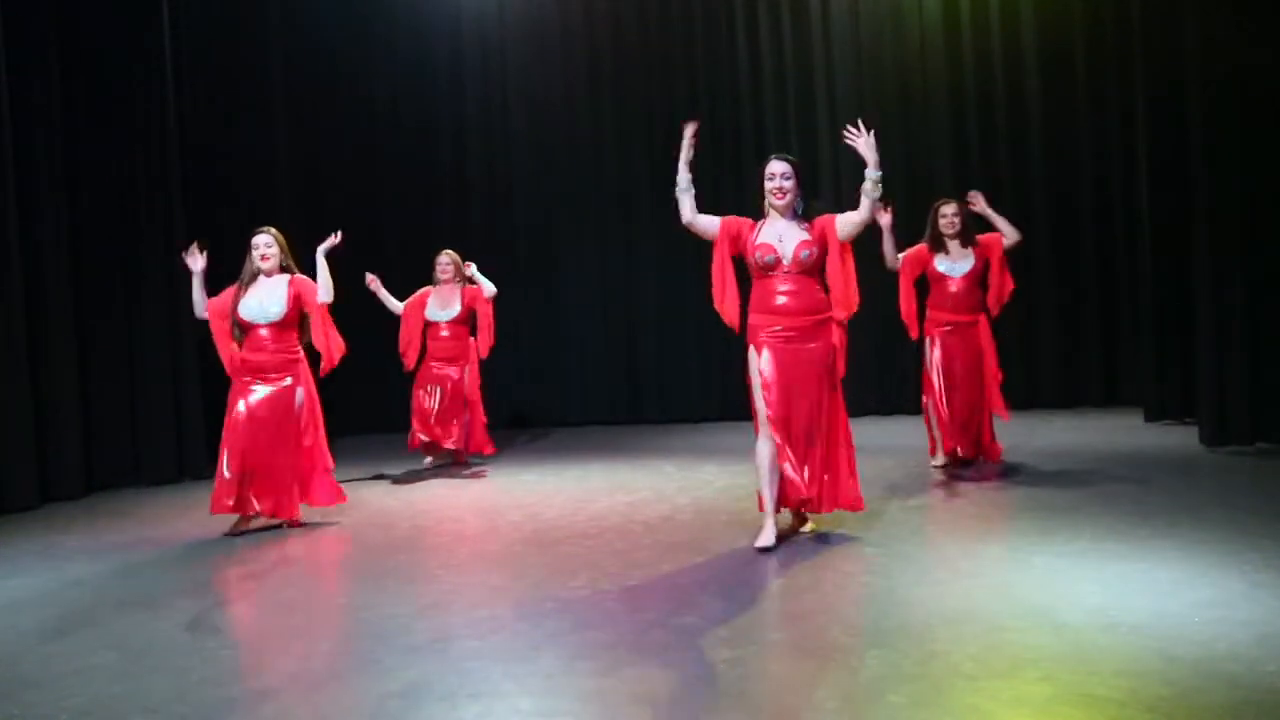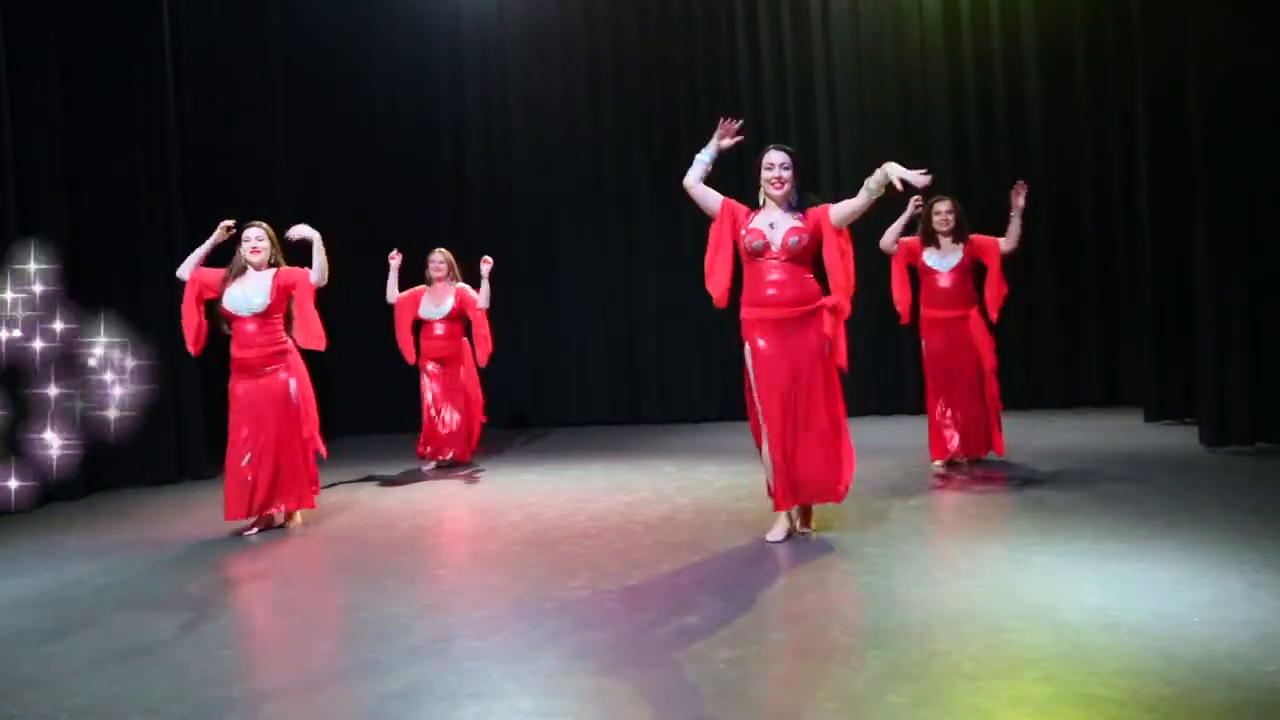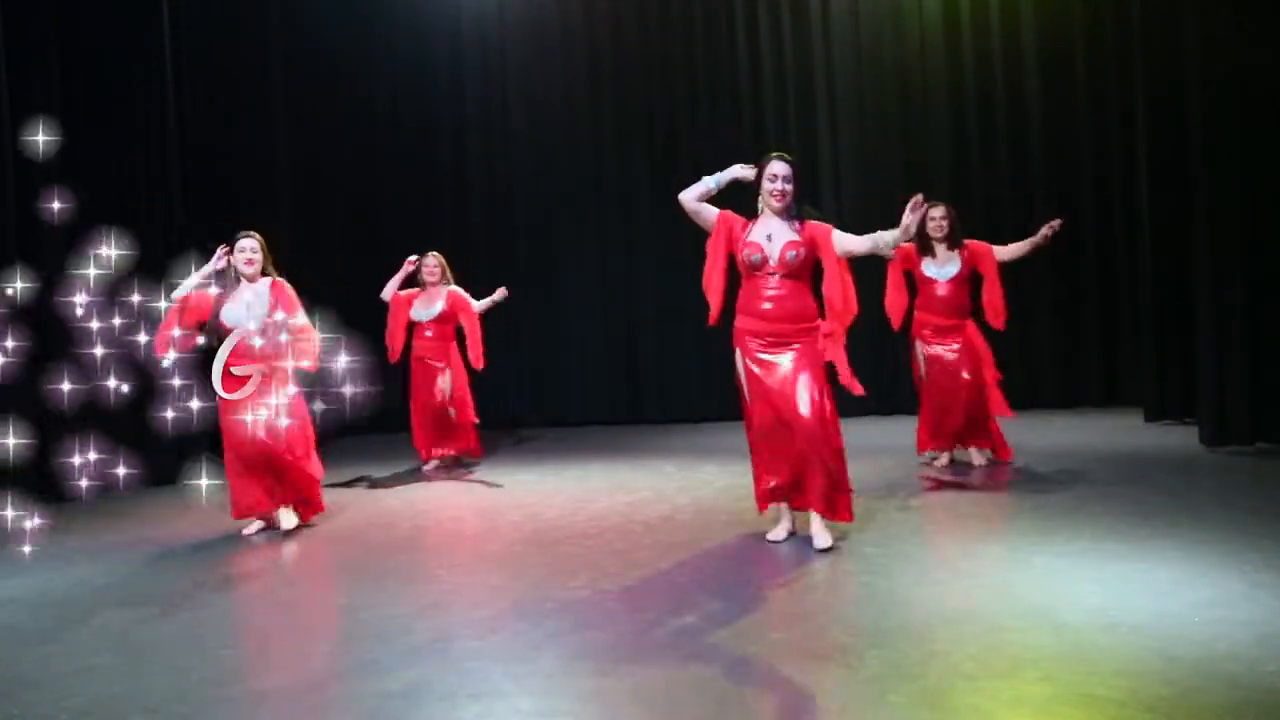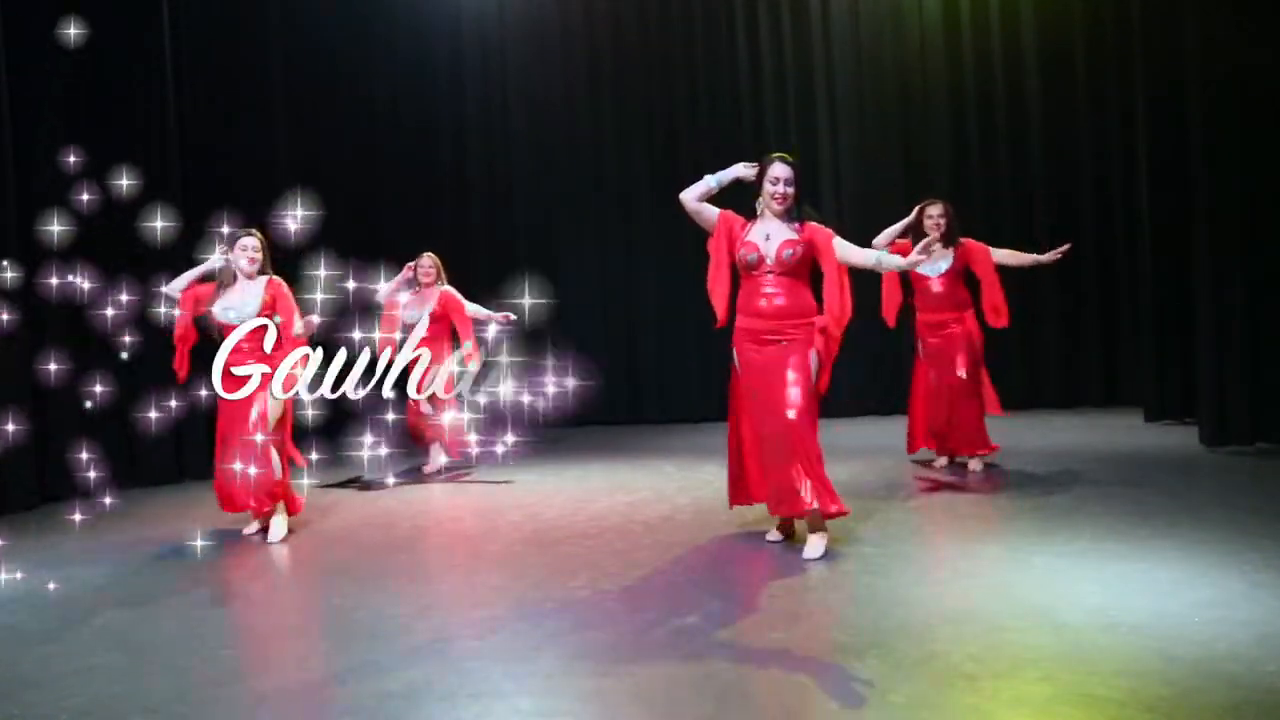
dt=0.2s
person 1, frame 1
left shoulder: (820, 228)
right shoulder: (744, 231)
left elbow: (865, 213)
right elbow: (689, 218)
left wrist: (869, 161)
right wrist: (684, 161)
left hip: (814, 336)
right hip: (766, 338)
left knee: (810, 421)
right knee: (769, 421)
left ankle: (801, 508)
right ankle: (769, 518)
person 1, frame 2
left shoulder: (813, 218)
right shoulder: (740, 217)
left elbow: (863, 202)
right elbow: (691, 184)
left wrist: (889, 174)
right wrist: (715, 147)
left hip: (809, 327)
right hip: (761, 331)
left knee: (810, 415)
right knee: (770, 419)
left ankle: (805, 502)
right ankle: (785, 509)
person 1, frame 3
left shoulder: (810, 232)
right shoulder: (737, 228)
left elbow: (860, 244)
right elbow: (687, 200)
left wrist: (900, 235)
right wrist: (730, 175)
left hip: (801, 341)
right hip: (753, 341)
left knee: (810, 423)
right knee: (766, 428)
left ankle: (818, 515)
right ankle: (784, 514)
person 1, frame 4
left shoulder: (809, 233)
right shoulder: (736, 228)
left elbow: (858, 255)
right elbow: (688, 199)
left wrist: (904, 263)
right wrist: (732, 173)
left hip: (797, 340)
right hip: (751, 339)
left knee: (794, 423)
right knee: (761, 427)
left ankle: (817, 526)
right ankle: (785, 514)
person 2, frame 1
left shoulder: (296, 285)
right shoulder: (241, 290)
left elbow: (324, 298)
right elbow: (203, 311)
left wrist: (322, 258)
right wrist: (198, 275)
left hip: (288, 375)
right hip: (249, 378)
left knee: (287, 442)
right knee: (243, 443)
left ankle: (288, 508)
right ankle: (247, 511)
person 2, frame 2
left shoulder: (283, 276)
right shoulder: (228, 280)
left elbow: (319, 279)
right elbow: (184, 273)
left wrist: (316, 241)
right wrist: (212, 242)
left hip: (281, 368)
right hip: (243, 373)
left knee: (285, 438)
right knee: (248, 443)
left ankle: (292, 506)
right ankle: (265, 511)
person 2, frame 3
left shoulder: (277, 287)
right shoulder: (220, 295)
left elbow: (300, 324)
right elbow: (179, 300)
left wrist: (289, 326)
right wrist: (209, 269)
left hip: (271, 378)
right hip: (233, 383)
left knee: (274, 442)
right knee: (240, 450)
left ankle: (286, 504)
right ankle: (263, 512)
person 2, frame 4
left shoulder: (273, 286)
right shoulder: (217, 290)
left elbow: (293, 328)
right elbow: (172, 290)
left wrist: (307, 326)
right wrist: (208, 265)
left hip: (267, 374)
right hip: (232, 377)
left knee: (261, 439)
right knee: (236, 447)
left ankle: (277, 511)
right ankle: (259, 511)
person 3, frame 1
left shoulder: (979, 245)
right shoulder: (926, 251)
left elbow: (1013, 238)
right elbow: (893, 263)
left wrist: (987, 212)
right wrist: (887, 230)
left hip: (973, 328)
right hip: (938, 328)
left knee: (971, 386)
right knee: (937, 386)
left ankle: (970, 447)
right ankle: (941, 448)
person 3, frame 2
left shoulder: (971, 243)
right shoulder: (917, 246)
left elbow: (1008, 245)
right elbow: (887, 245)
left wrist: (1016, 211)
right wrist: (908, 215)
left hip: (967, 323)
right hip: (931, 325)
left knee: (971, 383)
right knee: (939, 385)
left ankle: (972, 444)
right ankle: (943, 449)
person 3, frame 3
left shoulder: (968, 250)
right shoulder: (915, 252)
left elbow: (1007, 252)
left wrist: (1039, 237)
left hip: (960, 330)
right hip: (926, 332)
left knee: (969, 385)
right knee: (934, 391)
left ankle: (975, 443)
right ankle: (943, 448)
person 3, frame 4
left shoulder: (963, 247)
right shoulder: (909, 249)
left elbow: (1001, 256)
right elbow: (878, 245)
left wrist: (1041, 258)
right wrist: (908, 221)
left hip: (959, 326)
right hip: (927, 329)
left knee: (964, 385)
right knee: (933, 389)
left ankle: (972, 450)
right ankle: (943, 449)
person 4, frame 1
left shoulder: (467, 291)
right shoulder: (426, 294)
left elbow: (491, 292)
right elbow: (400, 309)
left wrist: (473, 274)
right wrist: (379, 290)
left hip: (462, 358)
right hip: (434, 360)
left knee: (461, 403)
right knee: (426, 402)
left ankle: (461, 451)
right ankle: (434, 450)
person 4, frame 2
left shoulder: (460, 290)
right shoulder: (420, 293)
left elbow: (482, 304)
right elbow: (392, 298)
left wrist: (485, 276)
right wrist: (393, 269)
left hip: (456, 356)
right hip: (429, 359)
left knee: (459, 404)
right knee: (432, 405)
left ankle: (460, 453)
right ankle: (436, 454)
person 4, frame 3
left shoulder: (452, 292)
right shoulder: (414, 295)
left elbow: (475, 306)
right elbow: (387, 296)
left wrist: (493, 299)
right wrist: (404, 272)
left hip: (445, 357)
right hip: (420, 360)
left knee: (444, 401)
right knee: (424, 407)
left ankle: (458, 446)
right ankle: (436, 454)
person 4, frame 4
left shoulder: (446, 293)
right shoulder: (407, 297)
left elbow: (468, 308)
right elbow: (381, 299)
left wrist: (494, 315)
right wrist: (402, 276)
left hip: (438, 357)
left knee: (424, 401)
right knee: (420, 404)
left ankle: (438, 452)
right ankle: (439, 451)
